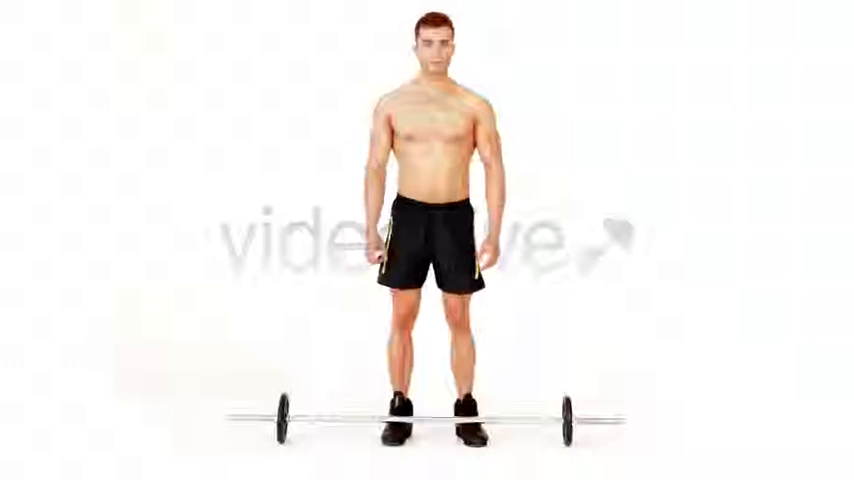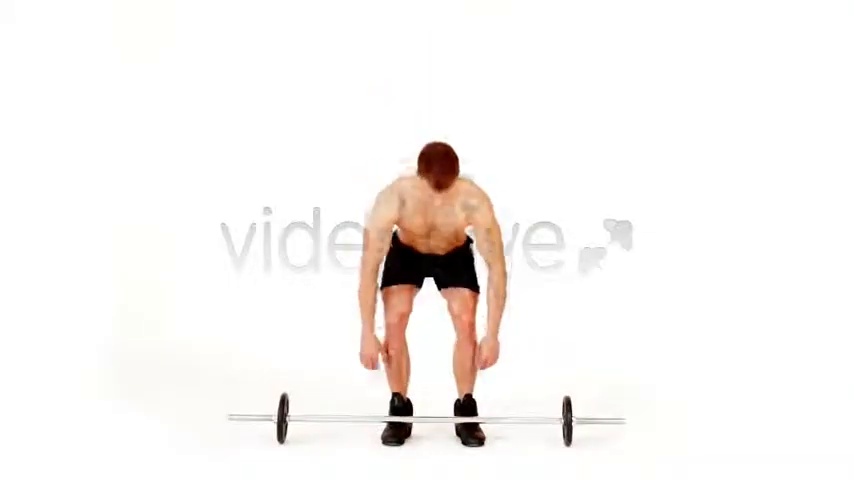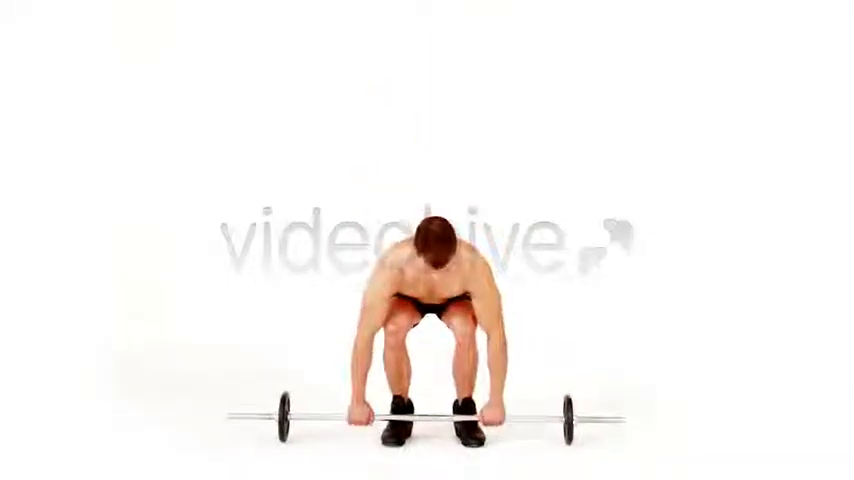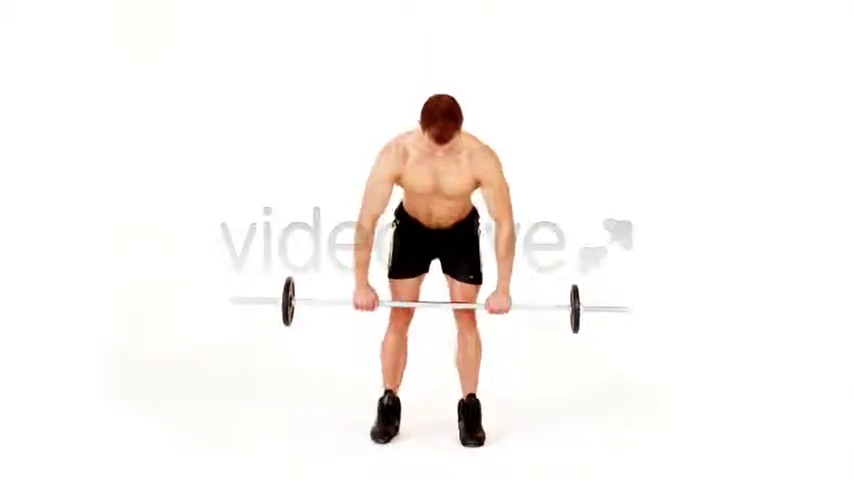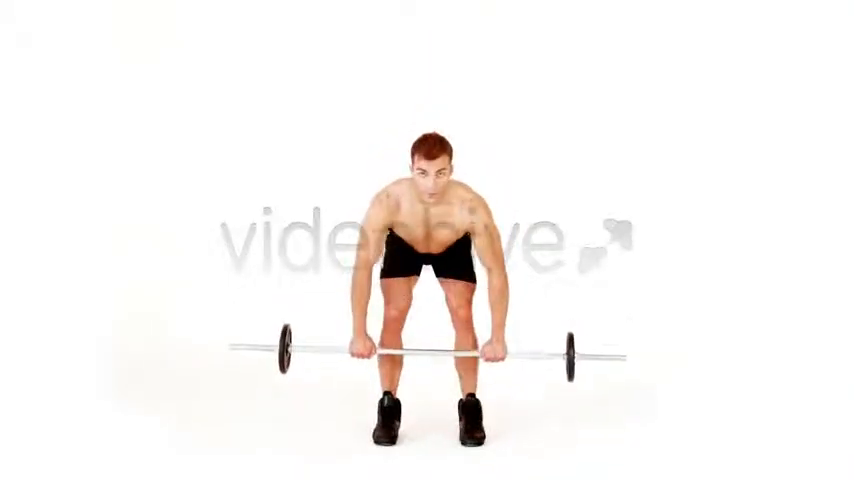
dt=1s
person 1, frame 1
left shoulder: (476, 106)
right shoulder: (390, 104)
left elbow: (493, 169)
right elbow: (375, 168)
left wrist: (493, 234)
right wrist: (372, 230)
left hip: (456, 218)
right hip: (408, 216)
left knee: (458, 319)
right knee: (401, 319)
left ankle: (465, 409)
right ankle: (399, 409)
person 1, frame 2
left shoulder: (475, 201)
right shoulder: (392, 199)
left elbow: (497, 268)
right elbow: (369, 267)
left wrist: (492, 335)
right wrist: (367, 334)
left hip: (454, 254)
right hip: (406, 252)
left knee: (465, 322)
right knee: (394, 320)
left ankle: (466, 409)
right ankle: (399, 409)
person 1, frame 3
left shoulder: (474, 266)
right shoulder: (392, 265)
left elbow: (495, 333)
right elbow: (365, 334)
left wrist: (496, 400)
right wrist: (358, 400)
left hip: (456, 297)
right hip: (407, 297)
left knee: (465, 331)
right knee: (394, 329)
left ankle: (465, 408)
right ankle: (400, 407)
person 1, frame 4
left shoulder: (481, 158)
right shoulder: (395, 154)
left elbow: (505, 223)
right elbow: (367, 218)
left wrist: (503, 288)
right wrist: (361, 283)
left hip: (461, 231)
right hip: (411, 229)
left knee: (466, 317)
right knee: (400, 316)
left ankle: (469, 408)
right ankle: (389, 405)
person 1, frame 5
left shoulder: (471, 207)
right shoulder: (387, 202)
left elbow: (496, 271)
right elbow: (363, 267)
left wrist: (497, 338)
right wrist: (359, 332)
left hip: (453, 248)
right hip: (403, 245)
left knee: (462, 317)
right knee: (393, 317)
left ankle: (469, 407)
right ankle: (389, 407)
